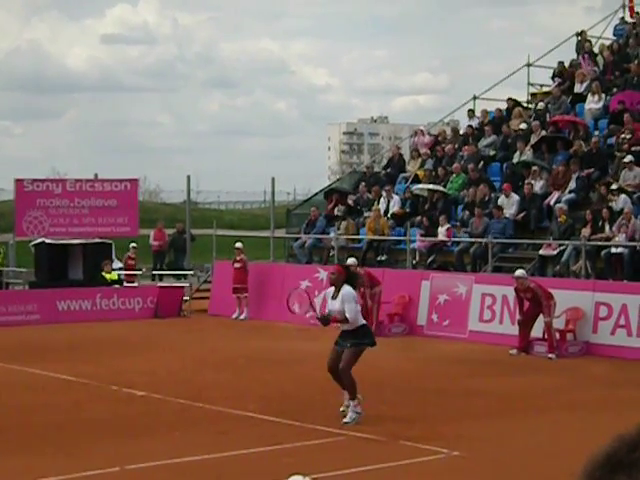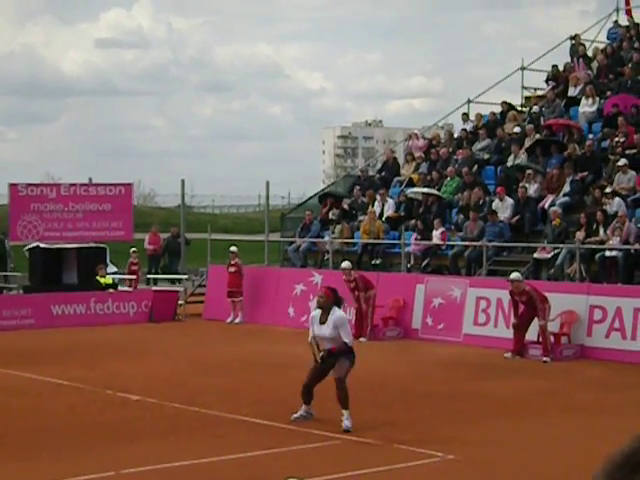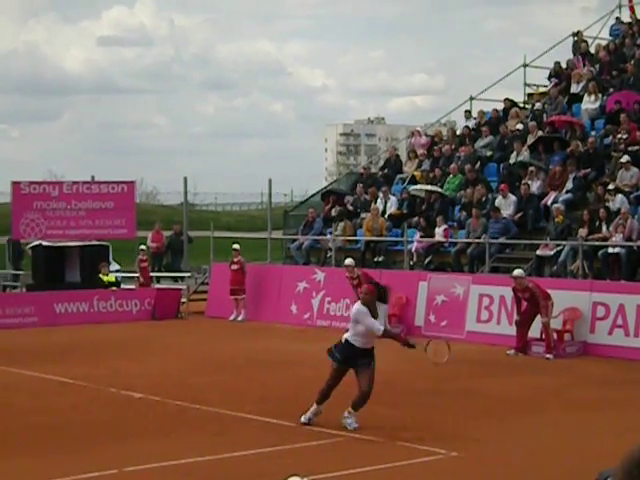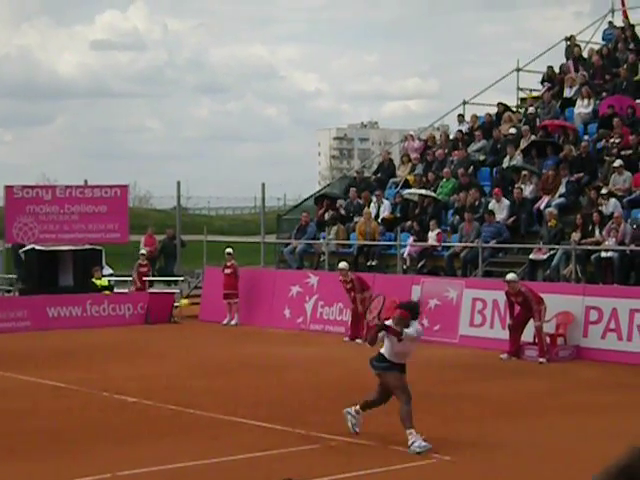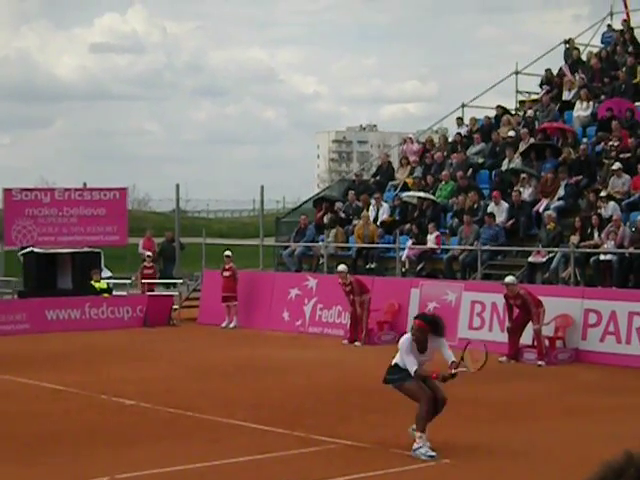
dt=0.3s
person 1, frame 1
left shoulder: (348, 293)
right shoulder: (329, 292)
left elbow: (352, 318)
right elbow: (330, 314)
left wrist: (331, 319)
right wrist: (325, 318)
left hip: (359, 334)
right hip: (345, 334)
left knee: (343, 369)
right knee: (331, 367)
left ankle: (355, 408)
right ankle: (352, 399)
person 1, frame 2
left shoulder: (339, 316)
right shoulder: (314, 315)
left elbow: (348, 342)
right elbow: (313, 339)
left wrist: (330, 351)
right wrist: (317, 353)
left hip: (343, 354)
right hip: (324, 355)
left knee: (339, 379)
right knee: (307, 384)
left ankle: (346, 416)
right ankle: (306, 410)
person 1, frame 3
right shoulder: (357, 310)
left elbow: (384, 329)
right elbow: (379, 332)
left wrist: (400, 338)
right wrist: (401, 339)
left hip: (366, 353)
right hip: (347, 349)
left knee: (366, 391)
right knee: (331, 385)
left ankle: (350, 415)
right ankle: (315, 409)
person 1, frame 4
left shoulder: (416, 329)
right shoulder: (387, 325)
left elbow: (404, 334)
right elbow: (371, 342)
left wrist: (387, 329)
right wrist: (375, 330)
left hip: (399, 365)
right hip: (384, 363)
left knee: (380, 399)
right knee: (405, 397)
left ankle: (354, 412)
right ankle: (413, 439)
person 1, frame 5
left shoulder: (437, 339)
right shoulder: (406, 341)
left elbow: (451, 359)
right elbow: (415, 370)
left wrist: (452, 369)
right wrist: (436, 377)
left hip: (416, 372)
right hip: (399, 372)
left knee: (441, 400)
right knee: (426, 398)
left ankle: (417, 428)
right ankle: (419, 444)
